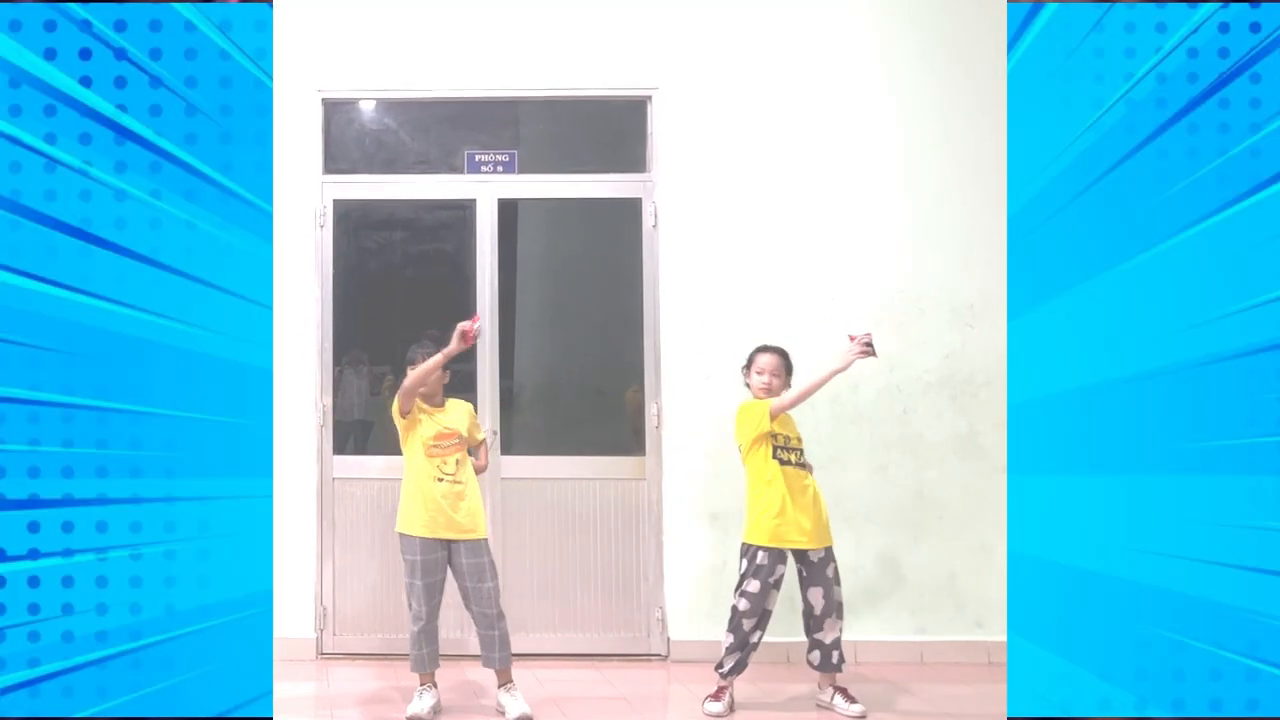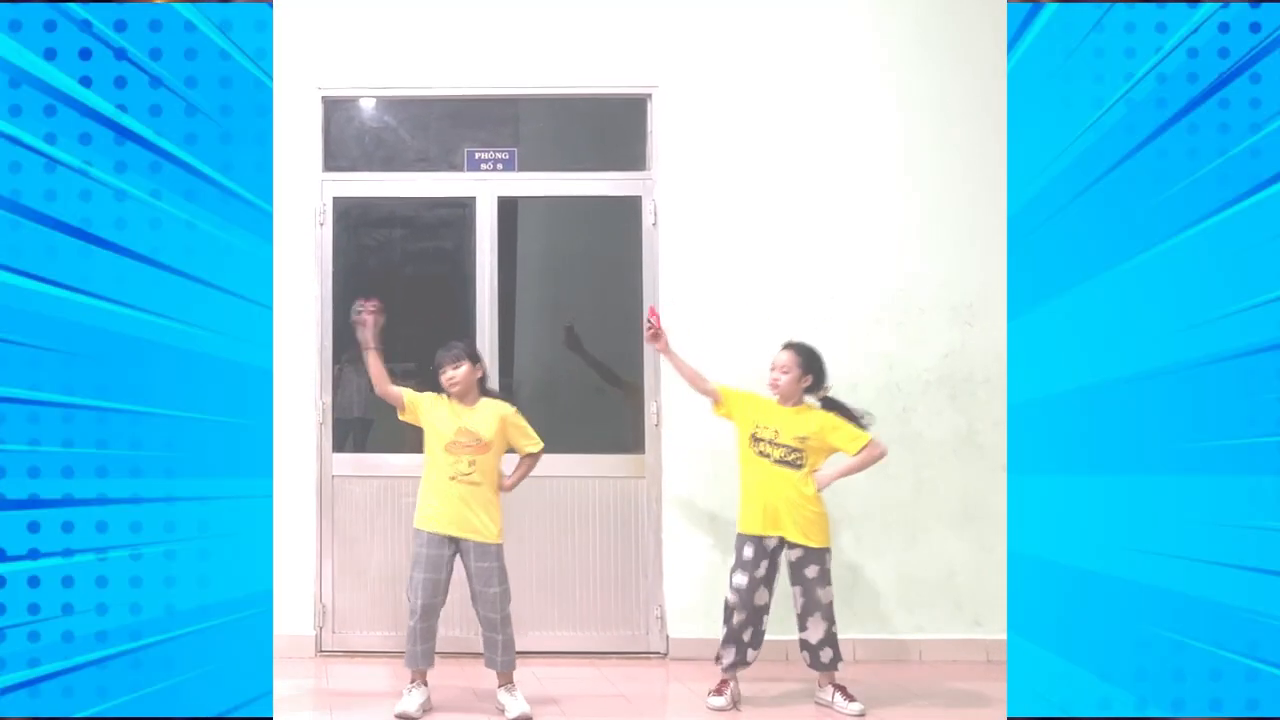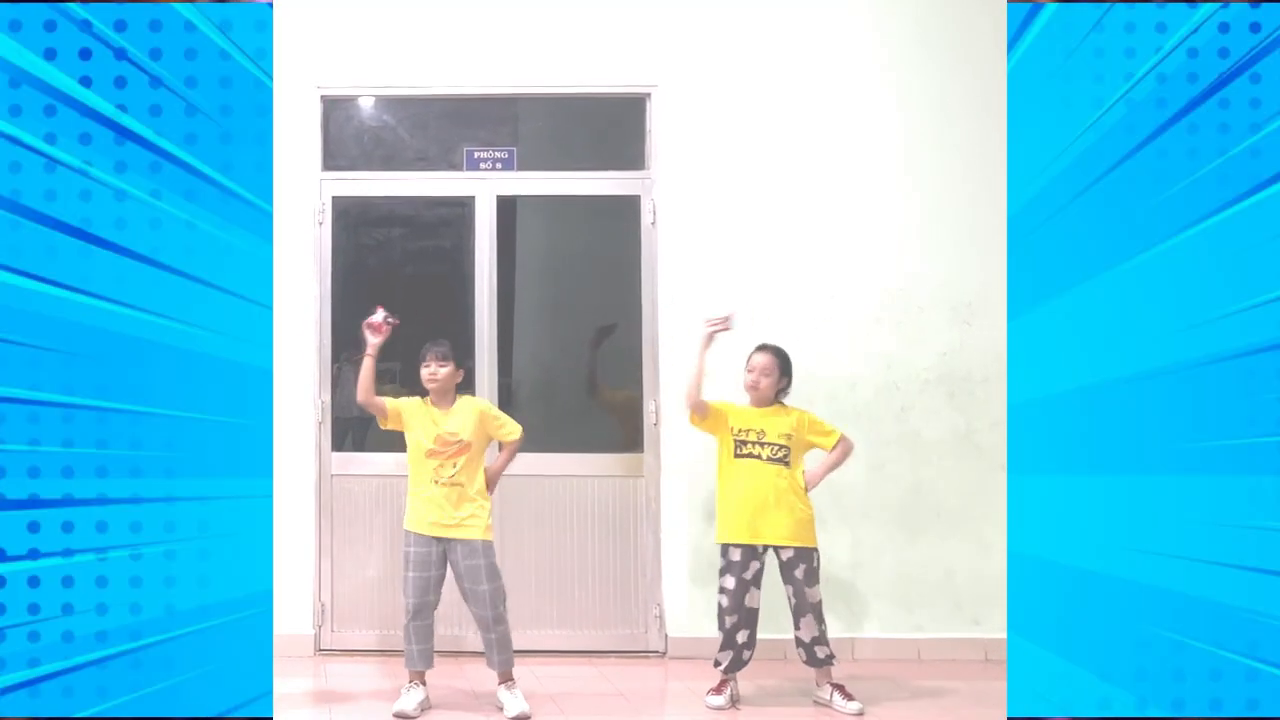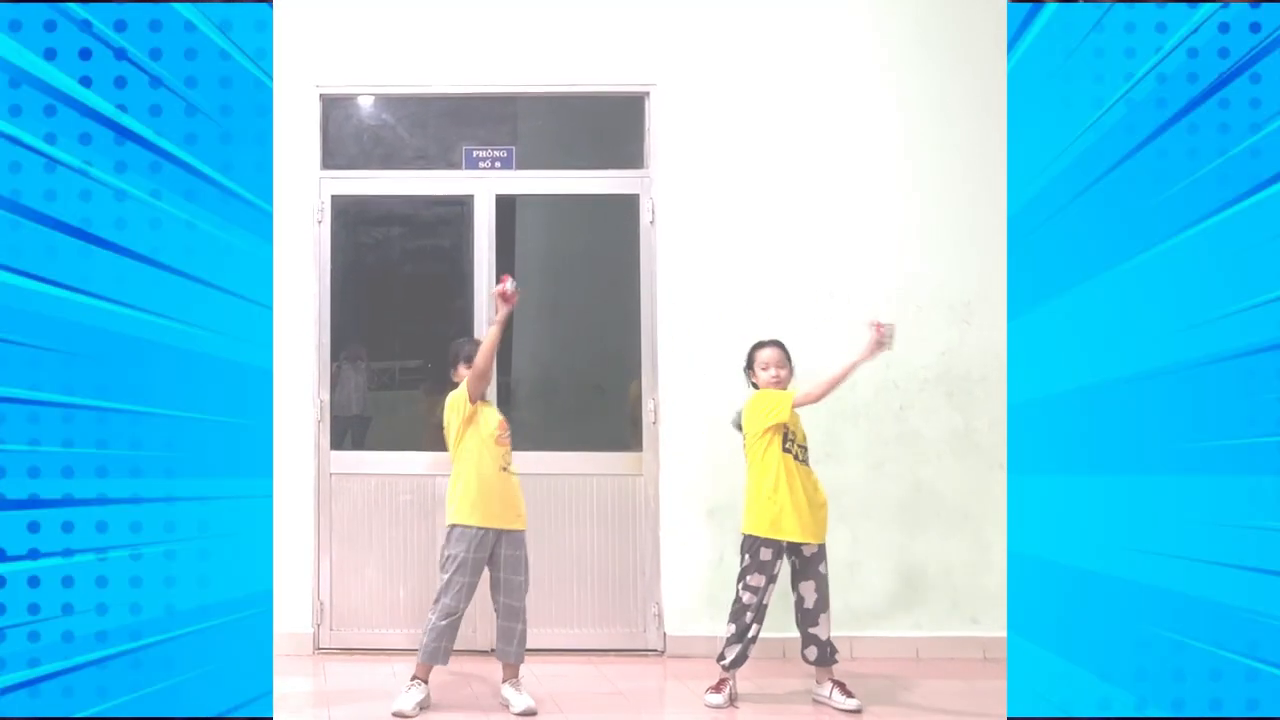
dt=0.5s
person 1, frame 1
left shoulder: (463, 410)
right shoulder: (407, 411)
right elbow: (408, 386)
left wrist: (481, 461)
right wrist: (451, 348)
left hip: (467, 527)
right hip: (420, 528)
left knee: (487, 607)
right knee: (423, 611)
left ankle: (505, 687)
right ankle: (427, 687)
person 1, frame 2
left shoulder: (502, 413)
right shoulder: (431, 407)
left elbow: (533, 450)
right elbow: (382, 388)
left wrist: (511, 482)
right wrist: (370, 340)
left hip: (481, 527)
right hip: (433, 525)
left knee: (493, 608)
right knee: (422, 606)
right ankle: (418, 685)
person 1, frame 3
left shoulder: (478, 409)
right shoulder: (408, 410)
left elbow: (514, 435)
right elbow: (365, 399)
left wrist: (495, 471)
right wrist: (372, 349)
left hip: (470, 527)
right hip: (422, 527)
left knee: (489, 608)
right knee: (417, 607)
left ankle: (507, 684)
right ankle: (416, 686)
person 1, frame 4
left shoulder: (488, 407)
right shoulder: (459, 402)
right elbow: (480, 367)
right wrist: (501, 317)
left hip: (509, 519)
right hip: (471, 520)
left knee: (513, 603)
right knee: (451, 602)
left ankle: (510, 682)
right ankle: (419, 683)
person 2, frame 1
left shoulder: (785, 421)
right shoulder: (748, 413)
right elbow: (790, 400)
left wrist: (805, 471)
right wrist: (840, 364)
left hip: (812, 529)
right hip: (768, 531)
left knee: (826, 605)
right knee: (750, 607)
left ankle: (827, 686)
right ankle: (724, 685)
person 2, frame 2
left shoulder: (823, 422)
right shoulder: (748, 406)
left elbow: (875, 450)
right elbow: (703, 385)
left wrist: (832, 474)
right wrist: (665, 350)
left hip: (805, 527)
right hip: (757, 524)
left knee: (816, 605)
right knee: (742, 599)
left ankle: (827, 685)
right ankle: (729, 678)
person 2, frame 3
left shoulder: (797, 419)
right shoulder: (726, 415)
left elbow: (844, 444)
right elbow: (693, 403)
left wrist: (815, 475)
right wrist: (703, 348)
left hip: (792, 528)
right hip: (741, 529)
left knee: (807, 605)
right knee: (734, 605)
left ankle: (825, 683)
right ankle: (728, 680)
person 2, frame 4
left shoulder: (789, 414)
right shoulder: (759, 404)
right elbow: (813, 394)
right wrist: (861, 356)
left hip: (807, 523)
right hip: (767, 524)
left knee: (814, 602)
right knee: (750, 600)
left ankle: (824, 681)
right ankle: (726, 678)
